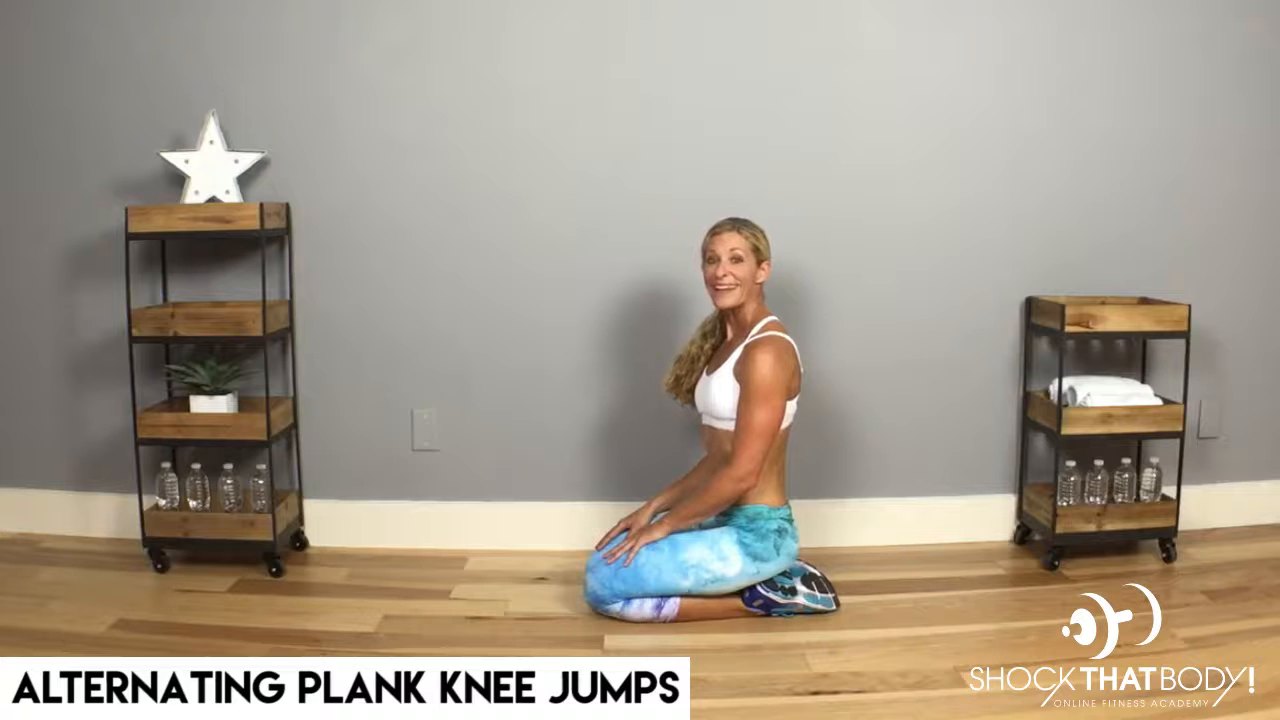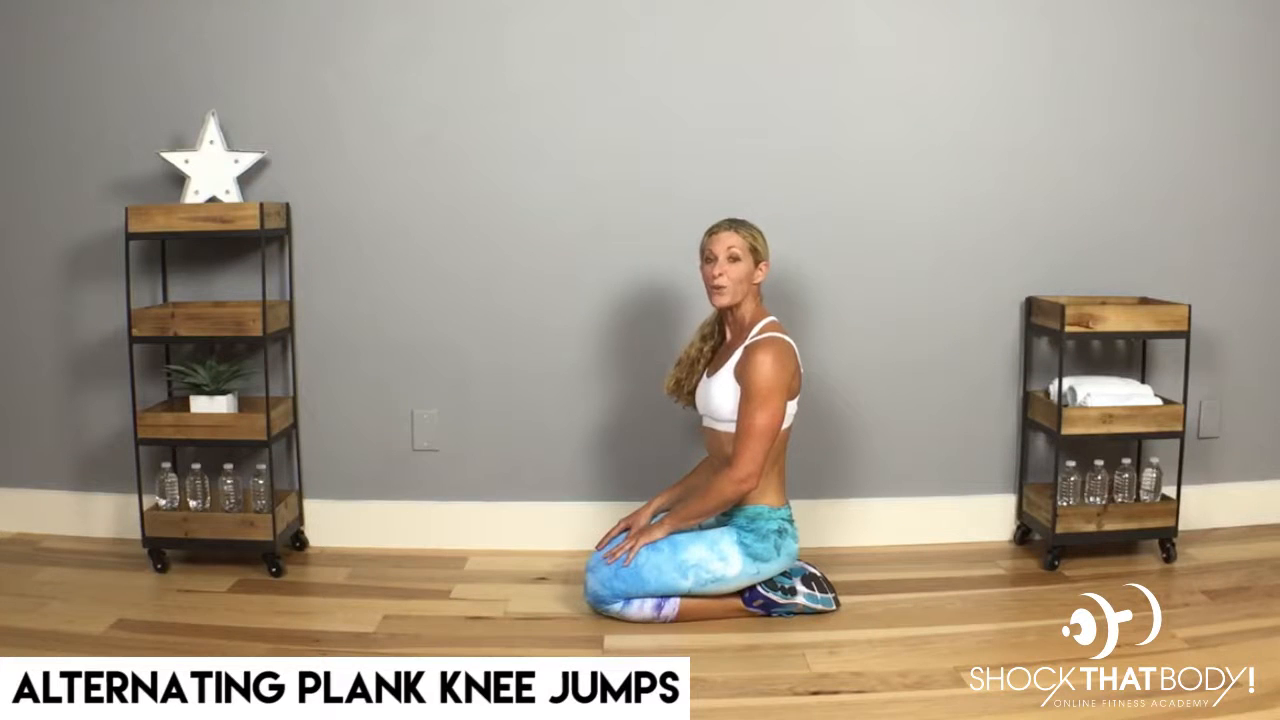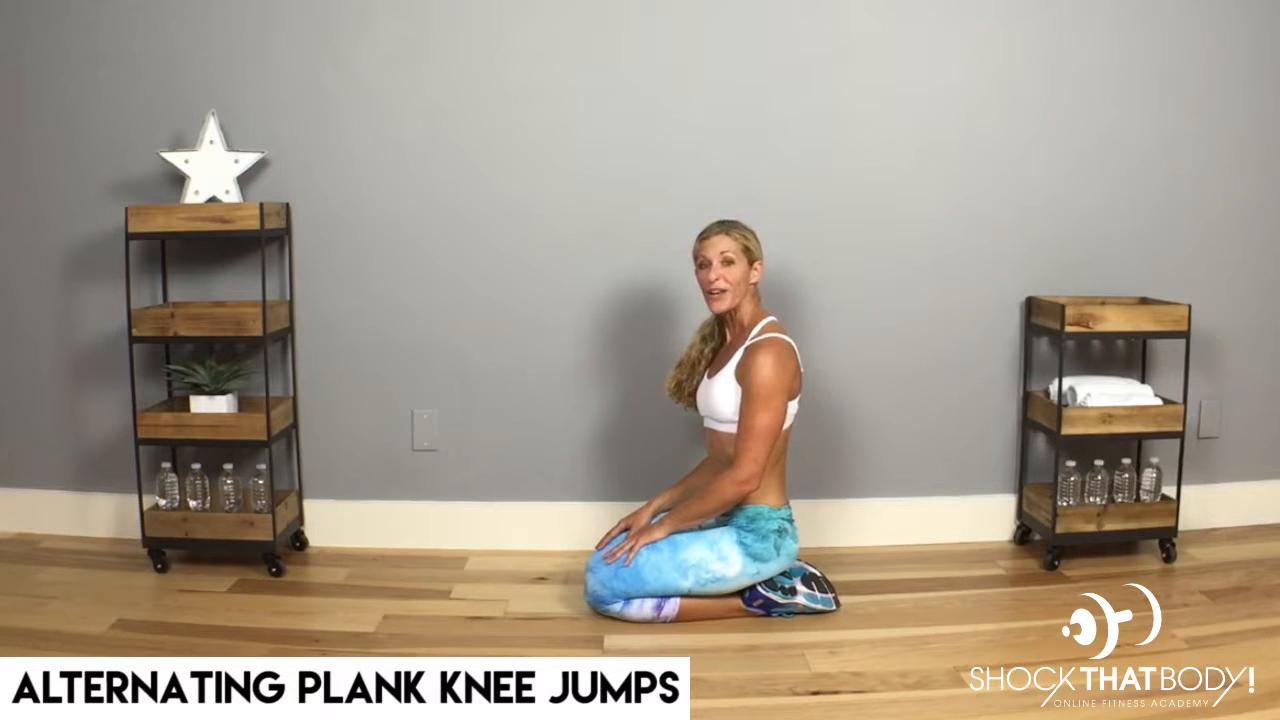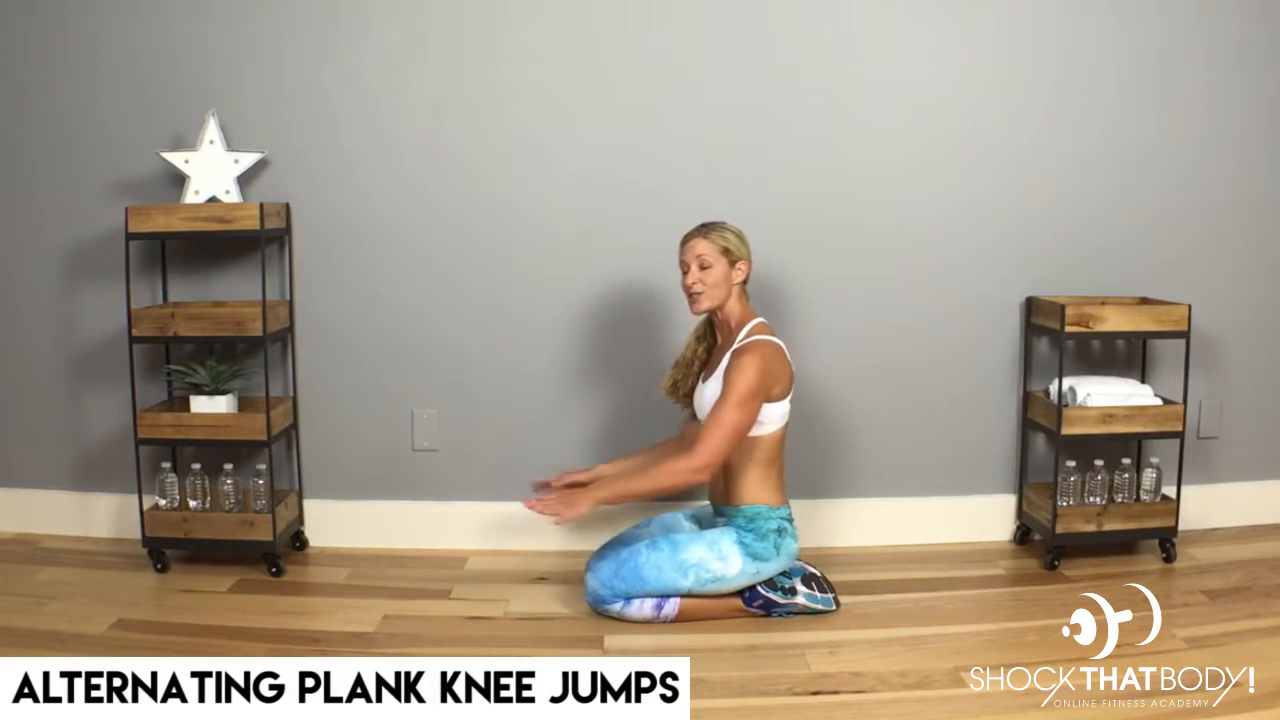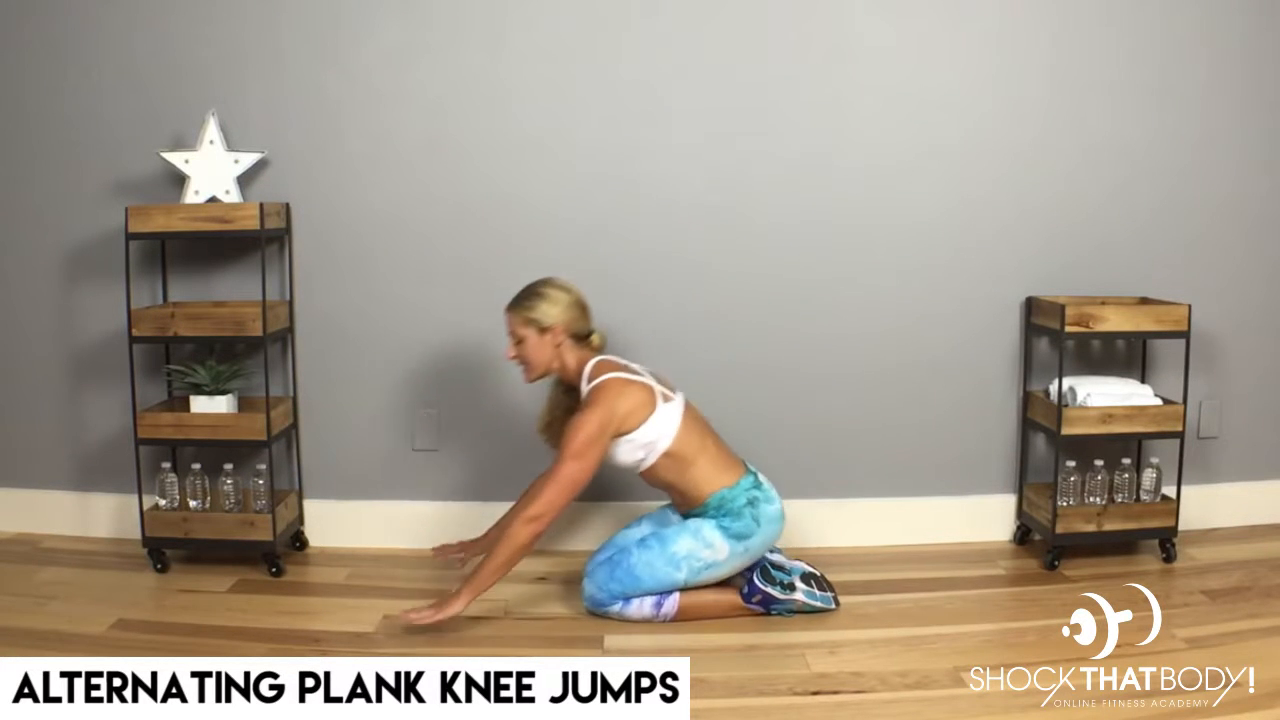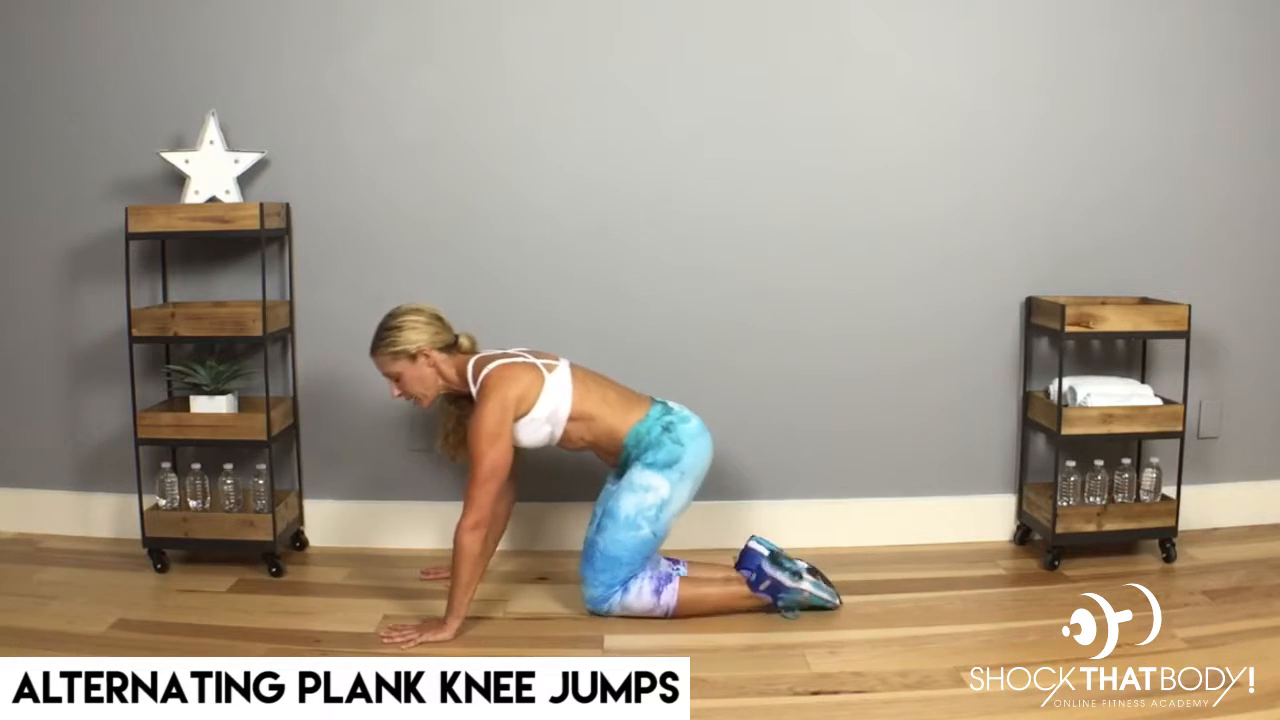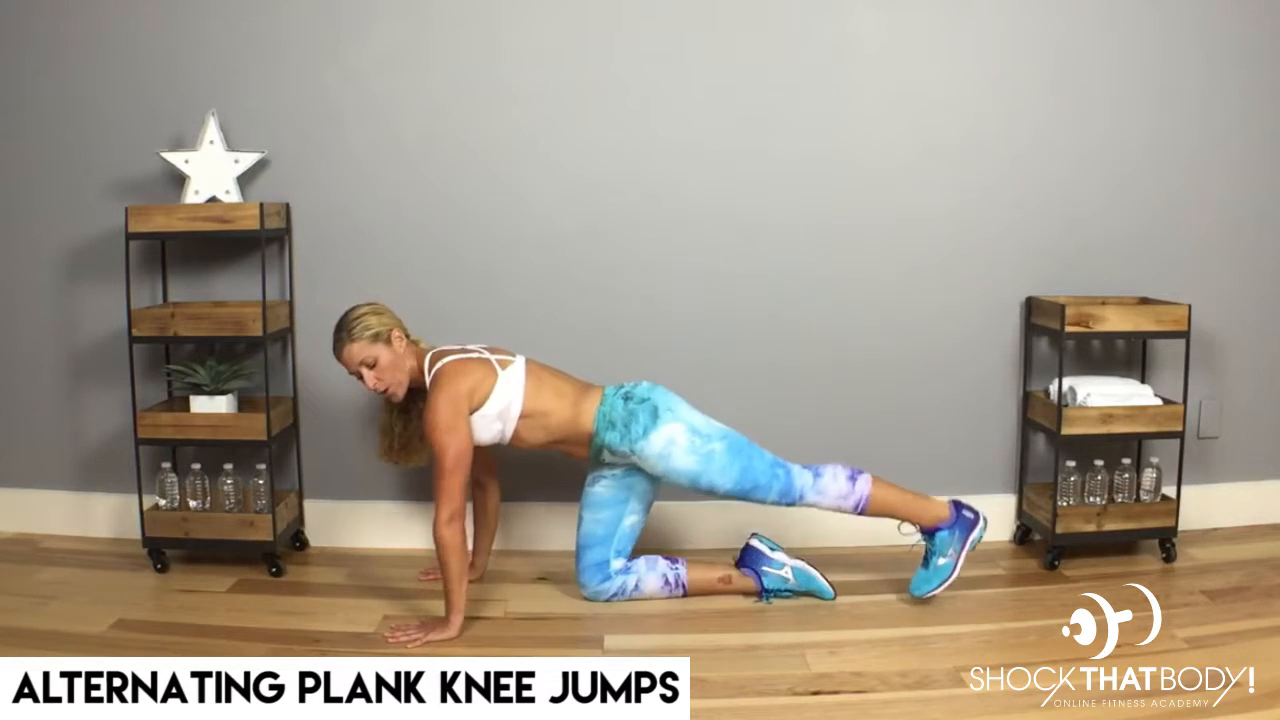
dt=0.7s
person 1, frame 1
left shoulder: (766, 351)
right shoulder: (723, 340)
left elbow: (742, 473)
left wrist: (664, 524)
right wrist: (653, 507)
left hip: (756, 532)
right hip: (726, 518)
left knee: (604, 584)
right knee: (607, 559)
left ankle: (759, 597)
right ankle: (771, 577)
person 1, frame 2
left shoulder: (766, 352)
right shoulder: (724, 341)
left elbow: (743, 475)
left wrist: (664, 525)
right wrist: (653, 507)
left hip: (756, 533)
right hip: (727, 518)
left knee: (604, 584)
right knee: (607, 558)
left ankle: (760, 599)
right ankle: (773, 578)
person 1, frame 3
left shoulder: (767, 353)
right shoulder: (722, 342)
left elbow: (744, 476)
left wrist: (664, 525)
right wrist: (653, 507)
left hip: (756, 533)
right hip: (727, 518)
left knee: (604, 585)
right knee: (608, 559)
left ankle: (758, 598)
right ankle: (769, 577)
person 1, frame 4
left shoulder: (756, 355)
right shoulder: (716, 343)
left elbow: (698, 466)
right elbow: (687, 443)
left wrist: (594, 496)
right wrist: (598, 473)
left hip: (756, 534)
right hip: (723, 519)
left knee: (606, 585)
right knee: (606, 559)
left ankle: (761, 596)
right ankle: (757, 575)
person 1, frame 5
left shoulder: (605, 401)
right shoulder: (597, 376)
left elbow: (538, 515)
right elbow: (549, 483)
left wrist: (463, 596)
right wrist: (488, 541)
left hip: (739, 513)
right hip: (717, 508)
left knee: (603, 591)
right knee: (607, 567)
left ankle: (754, 594)
right ankle: (750, 565)
person 1, frame 6
left shoulder: (492, 398)
right shoulder: (487, 375)
left elbow: (474, 522)
right elbow: (502, 492)
left wrist: (449, 622)
right wrist: (471, 567)
left hip: (667, 445)
right hip: (657, 444)
left knee: (604, 593)
right knee: (611, 571)
left ankle: (766, 586)
right ankle: (753, 570)
person 1, frame 7
left shoulder: (443, 394)
right shoulder: (450, 377)
left elbow: (447, 518)
right elbow: (486, 482)
left wrist: (452, 618)
right wrist: (476, 564)
left hip: (639, 422)
right hip: (615, 453)
left knee: (785, 483)
right knee: (600, 581)
left ankle: (948, 520)
right ankle: (757, 573)
